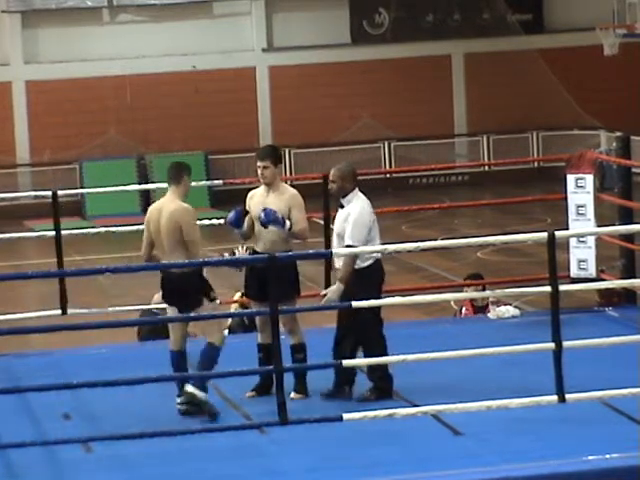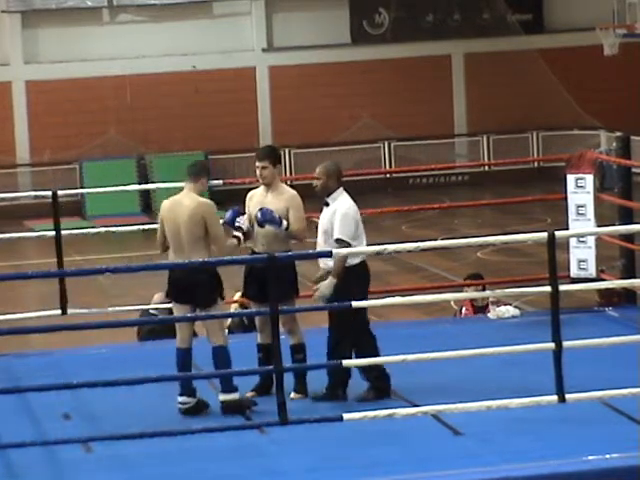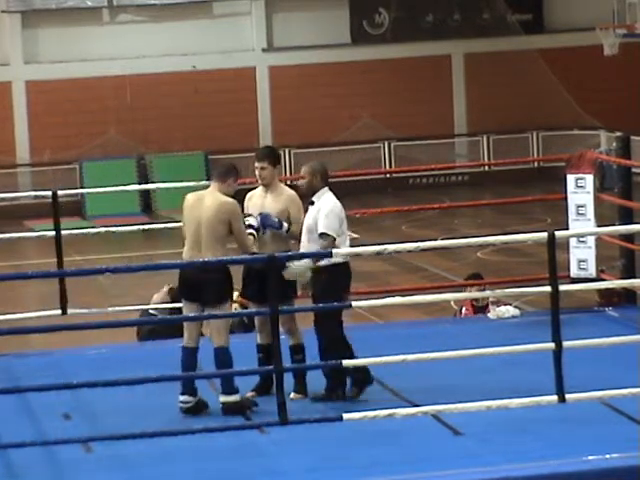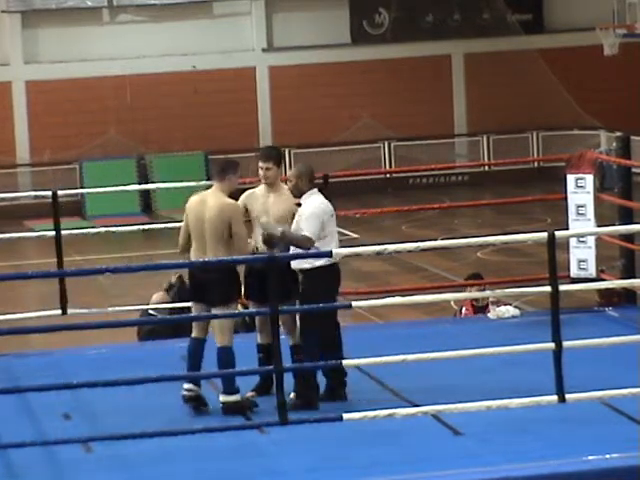
dt=0.3s
person 1, frame 1
left shoulder: (152, 210)
right shoulder: (184, 210)
left elbow: (146, 255)
right elbow: (198, 256)
left hip: (168, 279)
right hip: (190, 279)
left knee: (177, 341)
right knee: (216, 335)
left ankle: (184, 397)
right ankle: (196, 388)
person 1, frame 2
left shoulder: (166, 205)
right shoulder: (205, 206)
left elbow: (162, 247)
right elbow: (222, 249)
left hip: (177, 275)
right hip: (203, 275)
left knee: (183, 339)
right knee: (218, 338)
left ankle: (186, 398)
right ankle: (229, 396)
person 1, frame 3
left shoulder: (189, 199)
right shoulder: (230, 205)
right elbow: (246, 249)
right wrist: (251, 229)
left hip: (189, 271)
right hip: (215, 273)
left knee: (190, 338)
right knee: (220, 339)
left ankle: (187, 397)
right ankle: (229, 398)
person 1, frame 4
left shoulder: (193, 201)
right shoulder: (231, 206)
left elbow: (182, 245)
right elbow: (242, 250)
left hip: (196, 272)
right hip: (221, 274)
left knee: (198, 331)
right knee: (224, 337)
left ankle: (191, 387)
right ankle: (230, 397)
person 2, frame 1
left shoulder: (291, 196)
right shoulder: (252, 196)
left elbow: (303, 233)
right elbow: (247, 235)
left wrist: (282, 223)
right wrist: (238, 225)
left hip: (282, 263)
right hip: (257, 262)
left knee: (290, 323)
right knee: (262, 324)
left ankle: (300, 382)
right ankle: (265, 381)
person 2, frame 2
left shoulder: (290, 196)
right shoulder: (252, 196)
left elbow: (300, 233)
right elbow: (245, 235)
left wrist: (278, 223)
right wrist: (236, 226)
left hip: (281, 264)
right hip: (257, 262)
left knee: (289, 323)
right knee: (262, 324)
left ankle: (301, 381)
right ankle: (265, 381)
person 2, frame 3
left shoulder: (289, 197)
right shoulder: (250, 197)
left elbow: (301, 233)
left wrist: (280, 226)
left hip: (280, 264)
right hip: (255, 264)
left knee: (288, 324)
right knee: (261, 325)
left ankle: (300, 381)
right ankle: (265, 380)
person 2, frame 4
left shoulder: (292, 197)
right shoulder: (250, 196)
left hip: (282, 265)
right hip: (256, 264)
left knee: (289, 324)
right knee: (261, 324)
left ankle: (299, 381)
right ankle: (265, 380)
person 3, frame 1
left shoulder: (358, 210)
right shoulder: (349, 205)
left elbow: (353, 253)
left wrist: (339, 286)
right wrist: (340, 280)
left hip: (365, 275)
right hip: (355, 274)
left knee: (369, 332)
right knee: (346, 332)
left ankle: (381, 386)
right ankle: (342, 384)
person 3, frame 2
left shoulder: (344, 208)
right shoulder: (332, 206)
left elbow: (344, 249)
left wrist: (331, 281)
right wrist: (325, 274)
left hip: (350, 275)
right hip: (338, 275)
left knee: (357, 332)
right knee: (338, 332)
left ankle: (379, 385)
right ankle: (336, 387)
person 3, frame 3
left shoulder: (328, 206)
right shoulder: (318, 205)
left elbow: (329, 243)
left wrist: (307, 264)
right wrist: (308, 270)
left hip: (333, 273)
right hip: (324, 272)
left knee: (330, 331)
right knee: (326, 330)
left ankle: (358, 374)
right ankle: (336, 387)
person 3, frame 4
left shoulder: (312, 207)
right shoulder: (320, 203)
left elbow: (306, 242)
left wrist: (278, 232)
left hip: (316, 275)
right hip: (327, 272)
left knee: (310, 336)
right knee: (328, 332)
left ankle: (306, 396)
right ankle: (336, 387)
